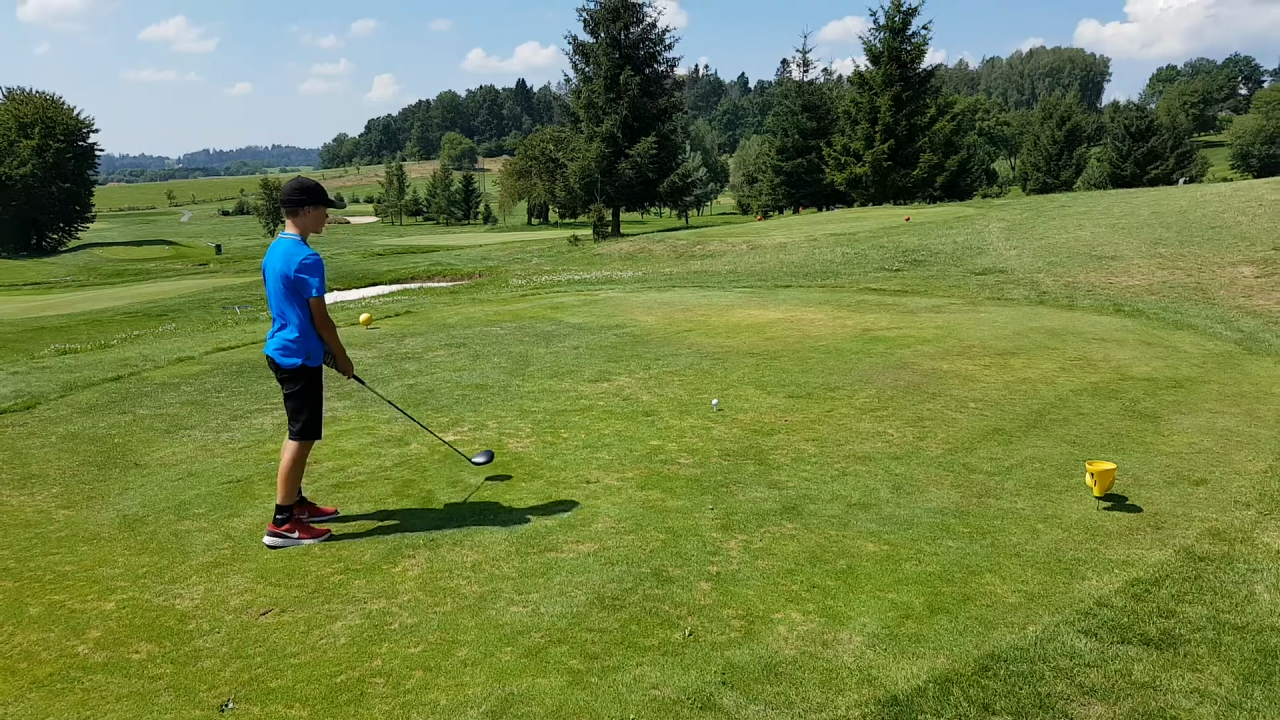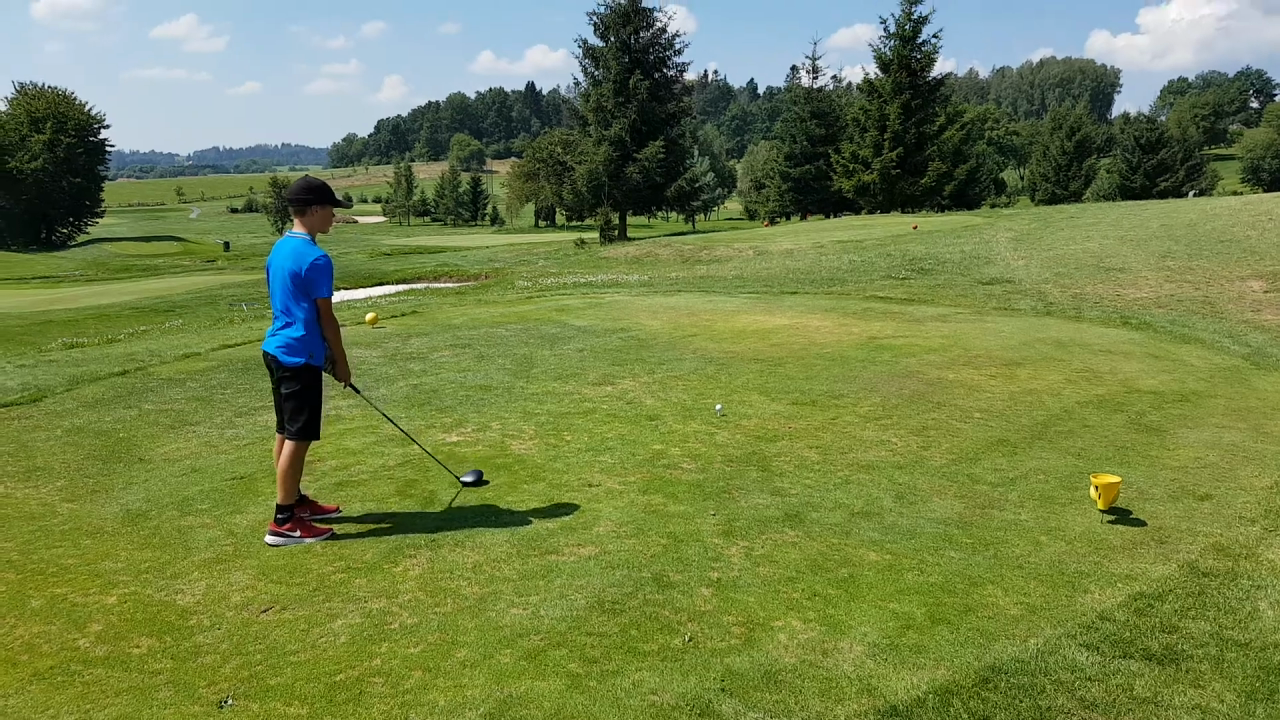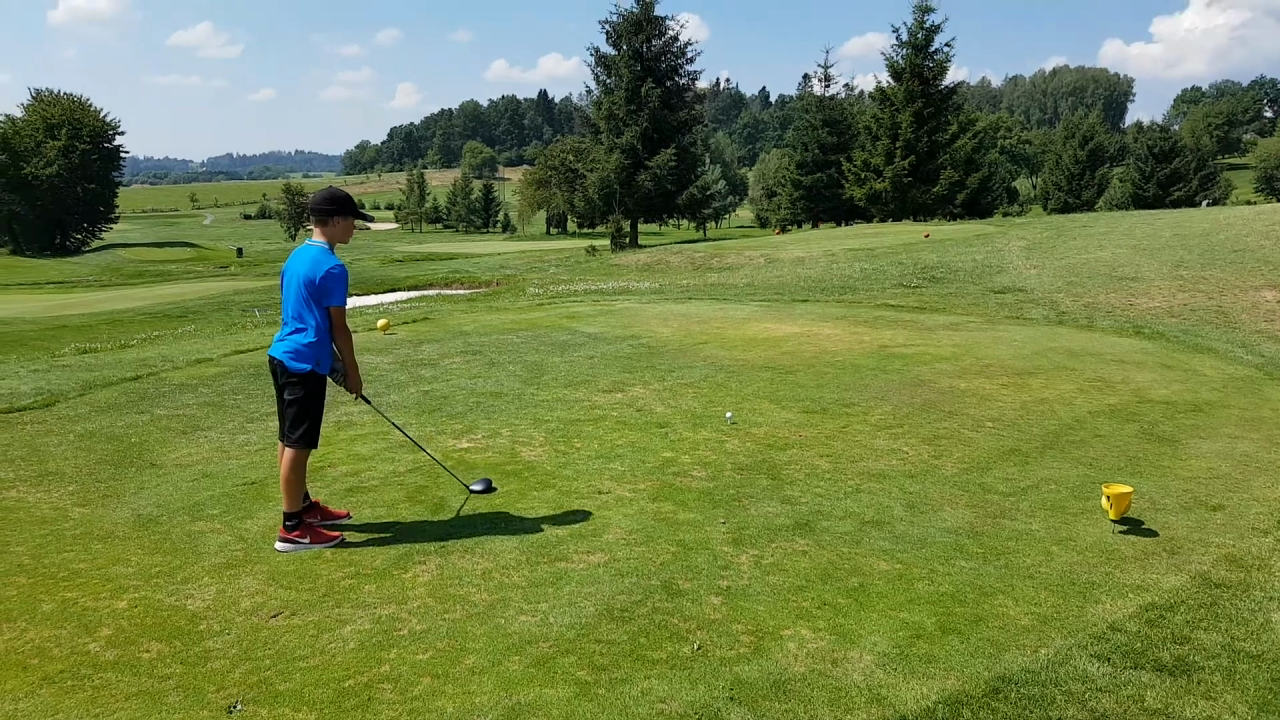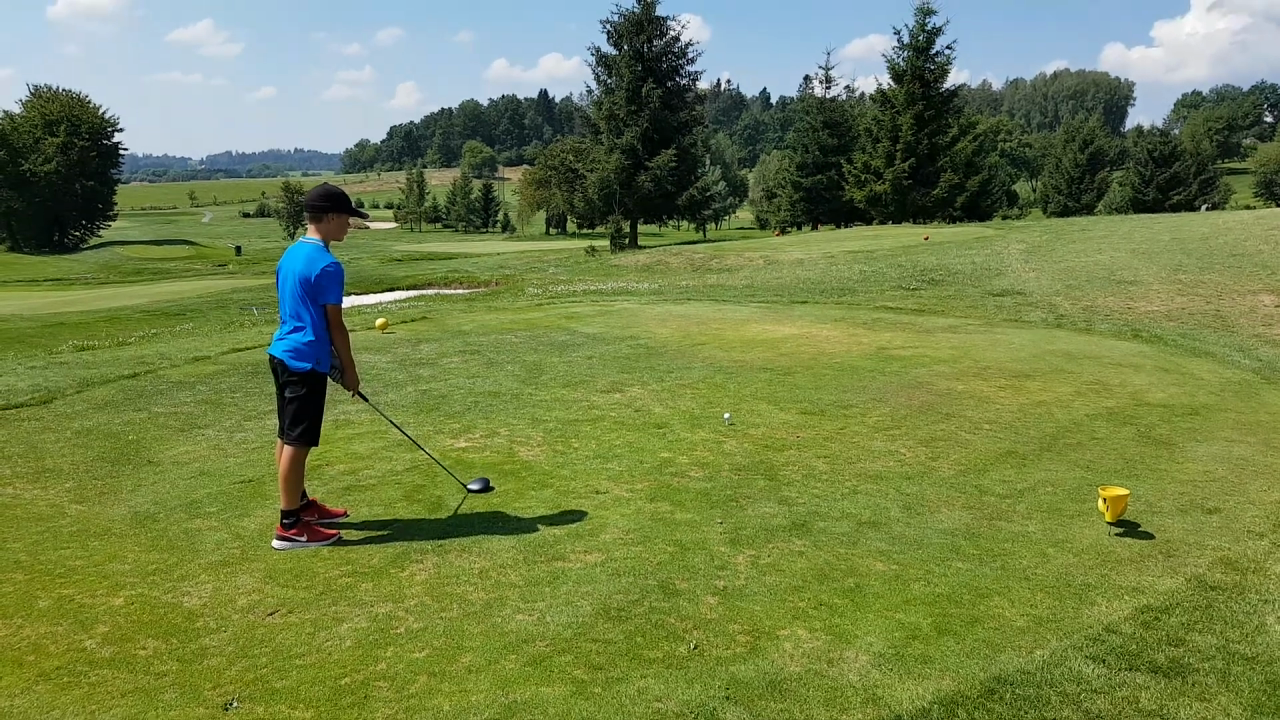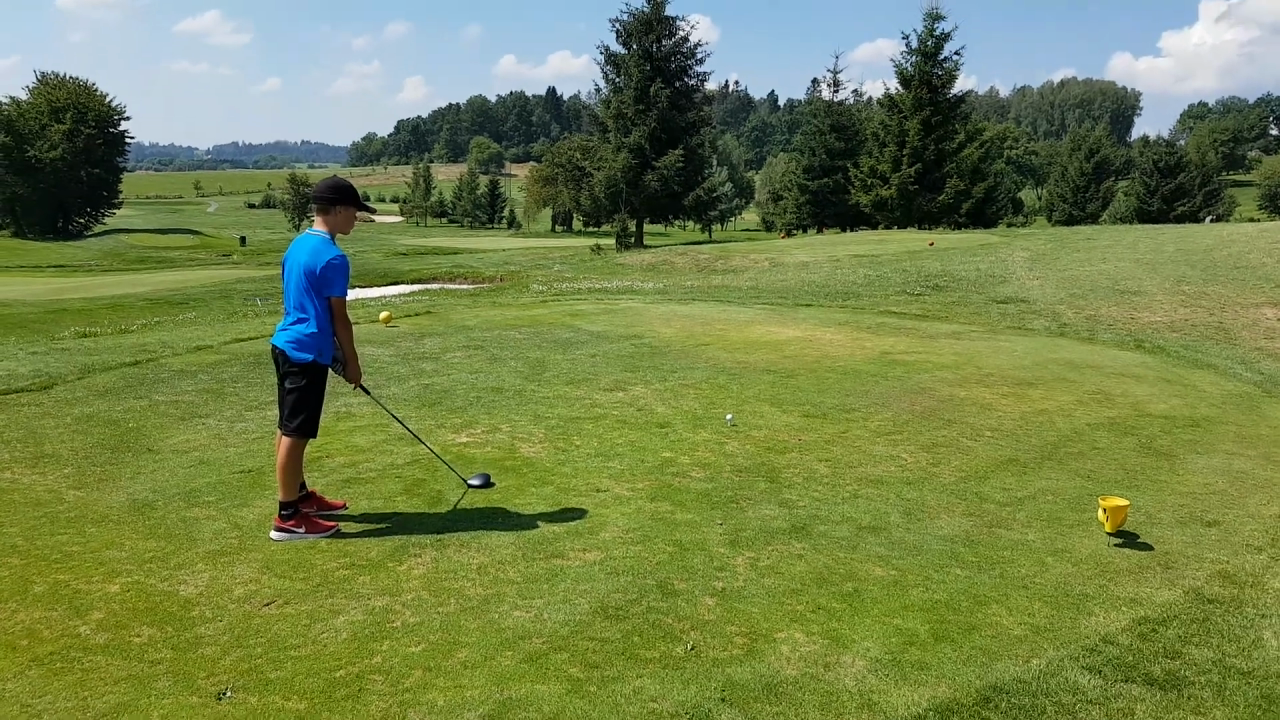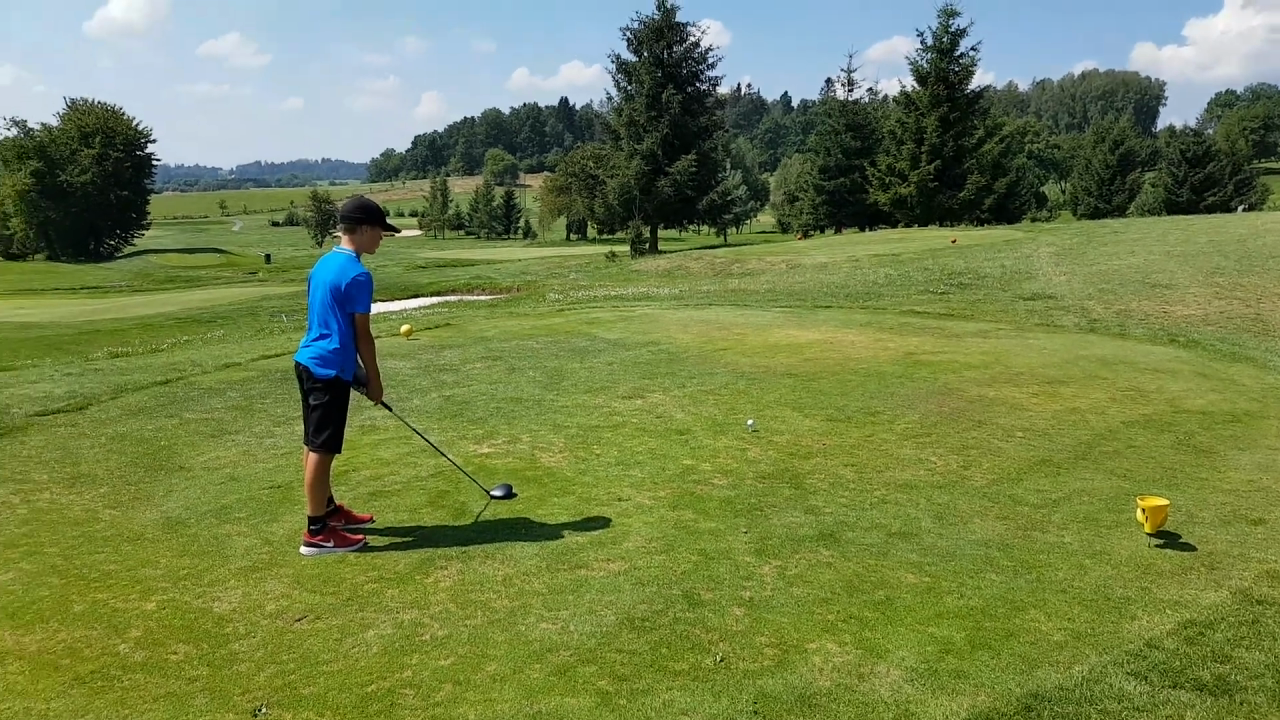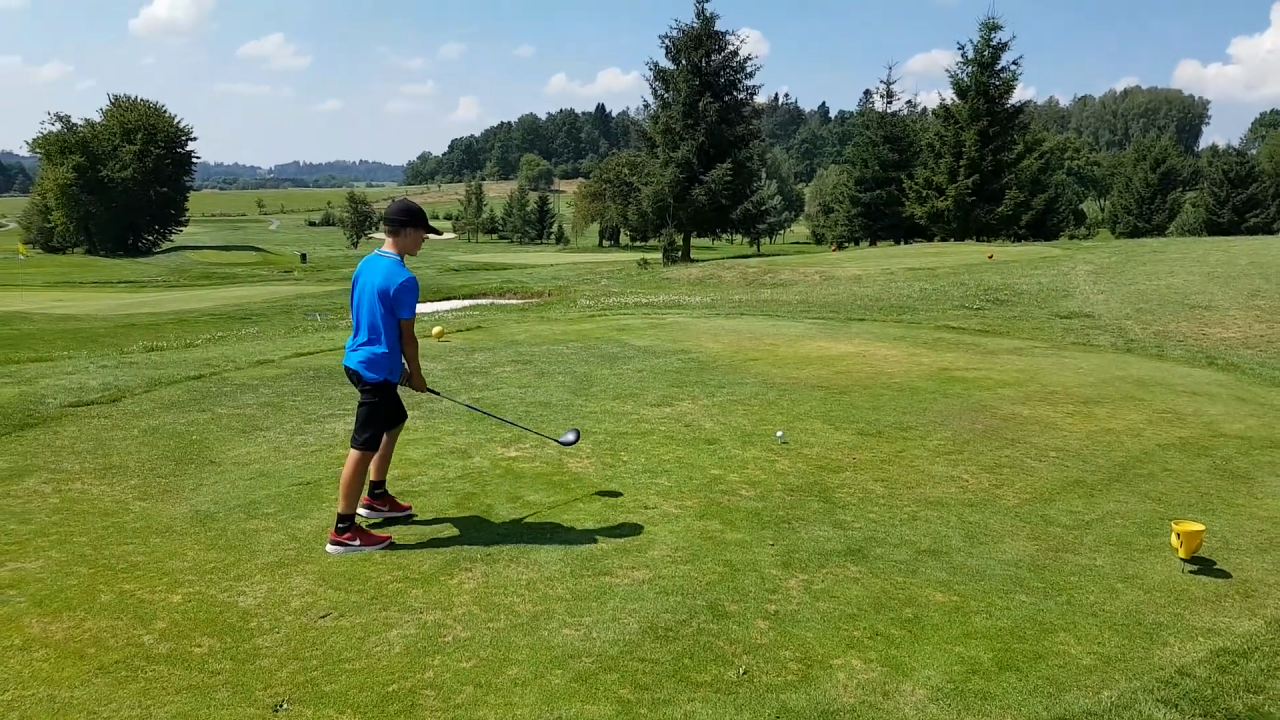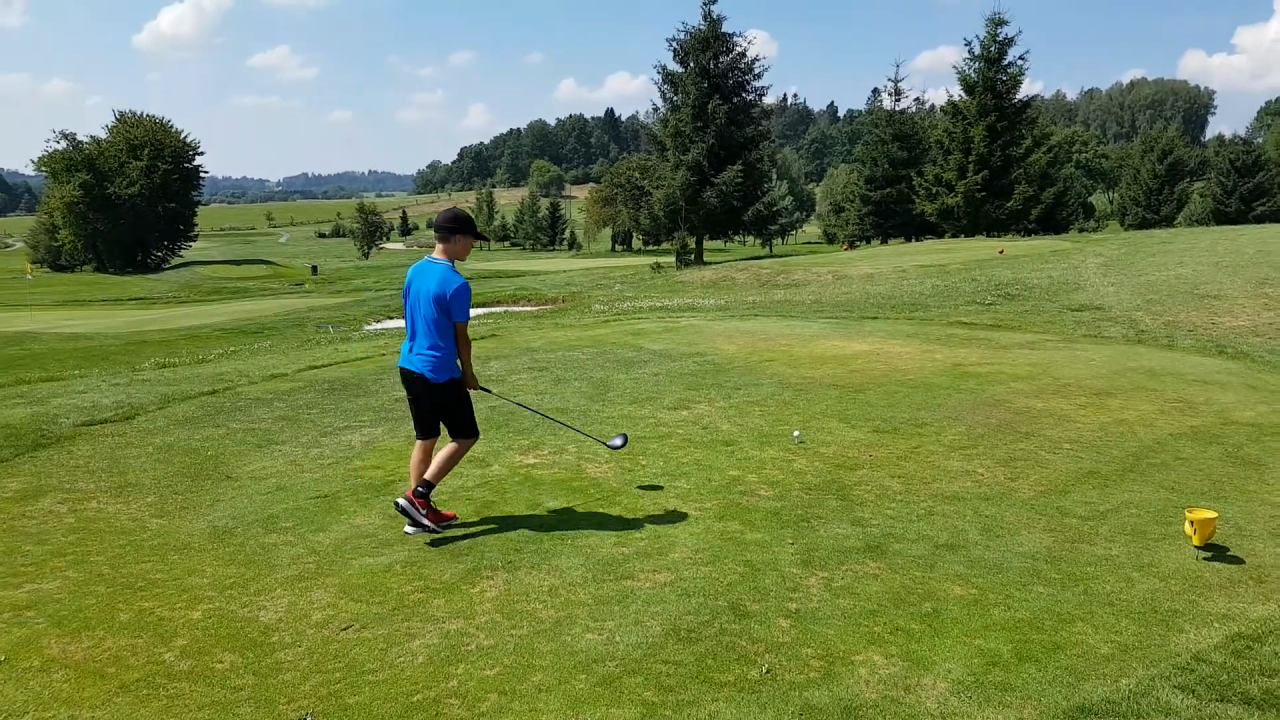
dt=0.4s
person 1, frame 1
left shoulder: (275, 251)
right shoulder: (306, 258)
right elbow: (320, 318)
left wrist: (324, 350)
right wrist: (341, 356)
left hip: (282, 350)
right hip: (299, 356)
left knee: (299, 433)
right knee: (301, 437)
left ankle: (295, 502)
right ankle: (281, 523)
person 1, frame 2
left shoulder: (279, 249)
right shoulder: (315, 258)
right elbow: (325, 317)
left wrist: (323, 350)
right wrist: (340, 361)
left hip: (277, 349)
right hip: (299, 356)
left knee: (286, 432)
right knee: (298, 437)
left ankle: (295, 500)
right ankle: (283, 522)
person 1, frame 3
left shoulder: (296, 256)
right shoulder: (331, 267)
right elbow: (338, 327)
left wrist: (331, 359)
right wrist: (351, 371)
left hip: (283, 355)
right hip: (304, 363)
left knee: (290, 440)
right knee: (298, 445)
left ankle: (304, 506)
right ankle: (292, 529)
person 1, frame 4
left shoulder: (290, 254)
right shoulder: (327, 265)
right elbow: (334, 324)
left wrist: (332, 358)
right wrist: (349, 368)
left hip: (283, 353)
right hip: (305, 361)
left knee: (288, 437)
right knee: (297, 442)
left ankle: (301, 504)
right ankle: (289, 526)
person 1, frame 5
left shoulder: (297, 245)
right shoulder: (332, 257)
right elbow: (339, 317)
left wrist: (333, 349)
right wrist: (351, 361)
left hip: (287, 344)
right hip: (307, 353)
left knee: (288, 429)
right knee: (295, 434)
left ankle: (300, 495)
right ankle: (287, 518)
person 1, frame 6
left shoulder: (323, 263)
right shoulder: (357, 274)
right elbow: (362, 334)
left wrist: (356, 368)
right wrist: (373, 377)
left hip: (309, 361)
right hip: (329, 369)
left knee: (315, 446)
right knee: (321, 449)
left ankle: (328, 509)
right ankle: (316, 532)
person 1, frame 7
left shoulder: (365, 264)
right shoulder: (403, 278)
right elbow: (406, 335)
left wrist: (399, 368)
right wrist: (416, 375)
left hip: (358, 361)
right hip: (377, 369)
left knee: (394, 421)
right knee: (363, 447)
left ankle: (376, 496)
right ankle: (343, 530)
person 1, frame 8
left shoulder: (414, 271)
right shoulder: (456, 284)
right elbow: (460, 337)
right wrist: (467, 373)
left hip: (410, 365)
right hip: (439, 372)
left knee: (426, 437)
right knee: (466, 437)
left ankle: (420, 511)
right ankle: (417, 496)
